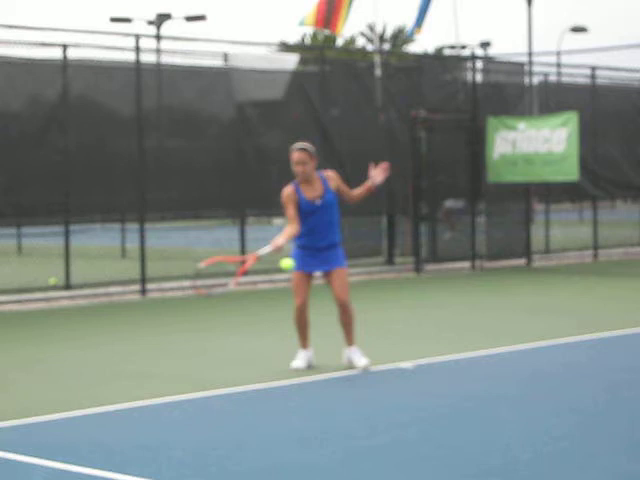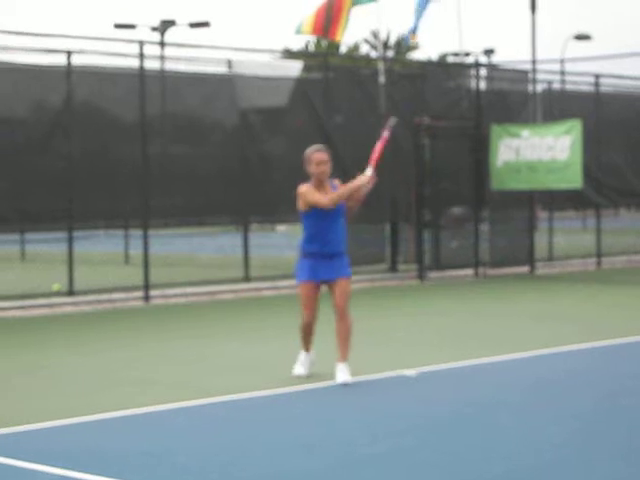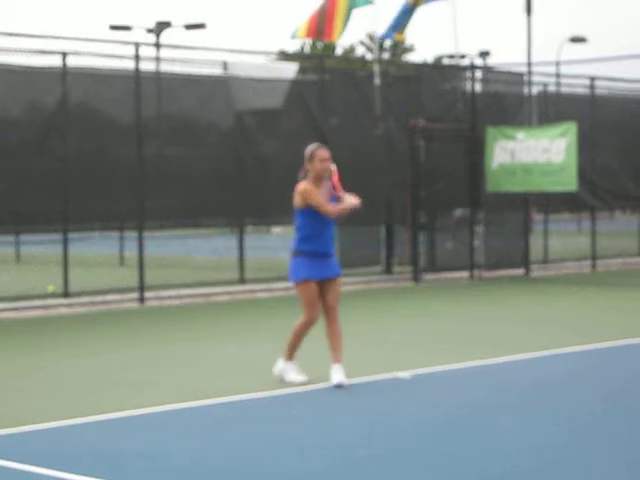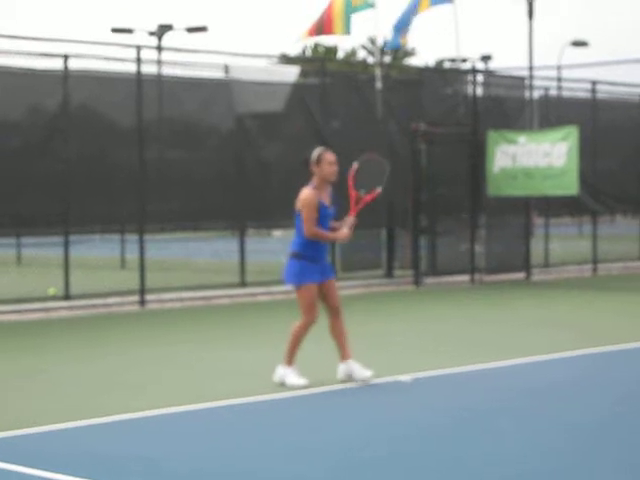
dt=0.3s
person 1, frame 1
left shoulder: (330, 177)
right shoulder: (289, 192)
left elbow: (351, 198)
right elbow: (293, 226)
left wrist: (372, 184)
right wrist: (281, 239)
left hip: (332, 250)
right hip: (305, 253)
left knee: (343, 300)
right knee: (300, 304)
left ankle: (352, 350)
right ankle: (305, 351)
person 1, frame 2
left shoulder: (336, 185)
right shoulder: (304, 191)
left elbow: (347, 213)
right elbow: (327, 202)
left wrist: (362, 192)
right wrist: (355, 184)
left hip: (338, 260)
right hip: (311, 261)
left knee: (342, 310)
right knee: (308, 318)
left ankle: (342, 367)
right ankle: (306, 353)
person 1, frame 3
left shoulder: (328, 186)
right shoulder: (304, 188)
right elbow: (331, 212)
left wrist: (346, 202)
right wrist: (352, 203)
left hip: (327, 259)
right hip: (306, 260)
left knee: (332, 312)
right knee: (311, 316)
left ankle: (336, 368)
right ankle: (285, 362)
person 1, frame 4
left shoulder: (327, 190)
right shoulder: (308, 195)
right elbow: (309, 231)
left wrist: (342, 226)
right wrist: (338, 237)
left hip: (321, 262)
right hip: (303, 263)
left knee: (335, 310)
right knee: (309, 317)
left ankle: (346, 364)
right ankle: (285, 368)
